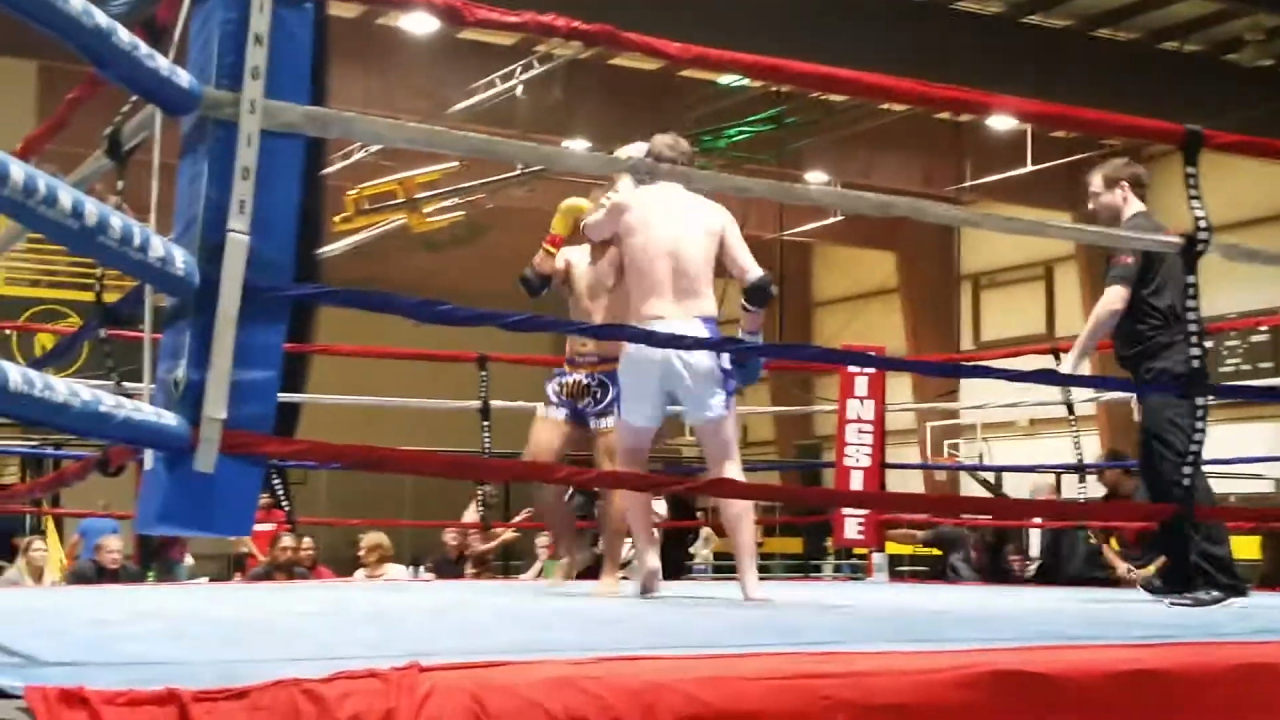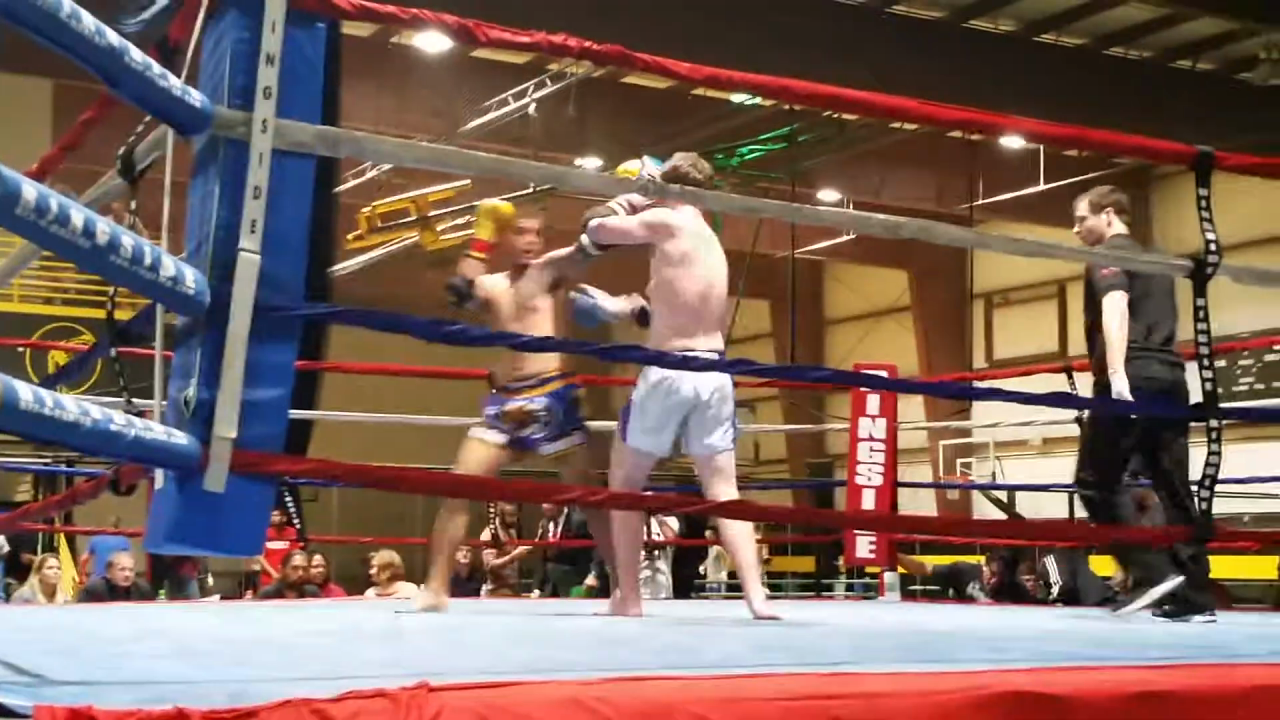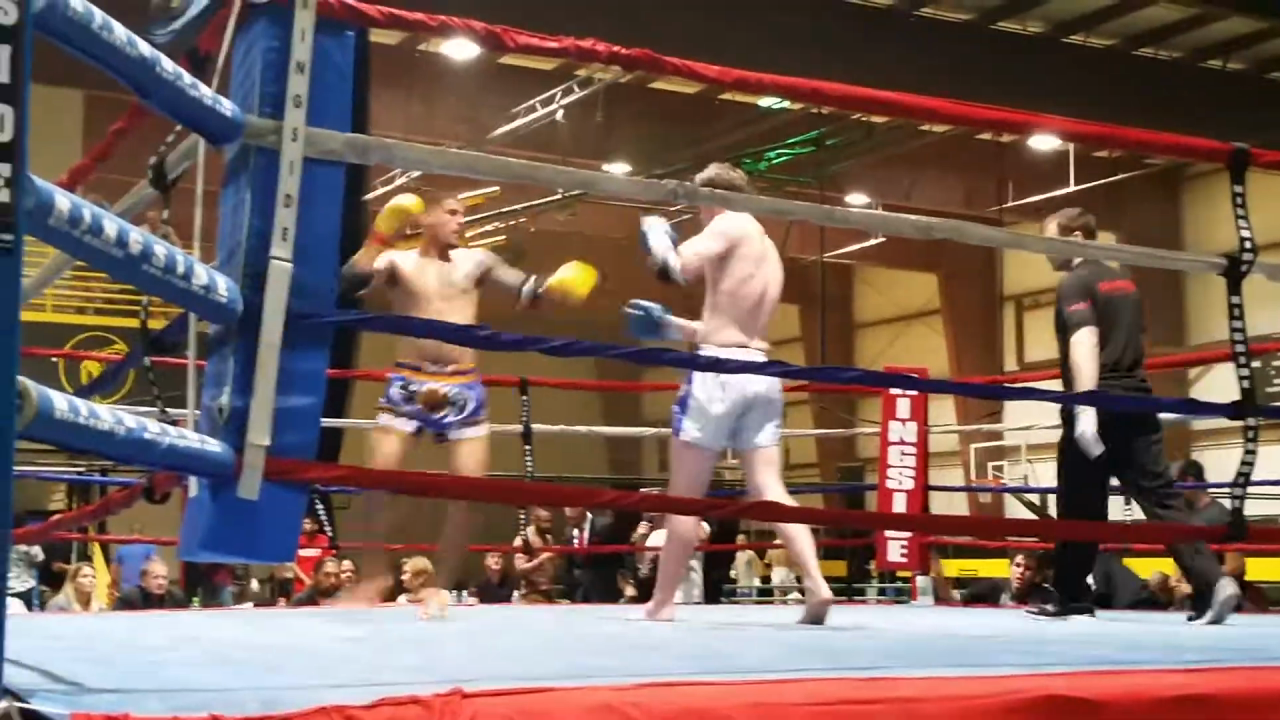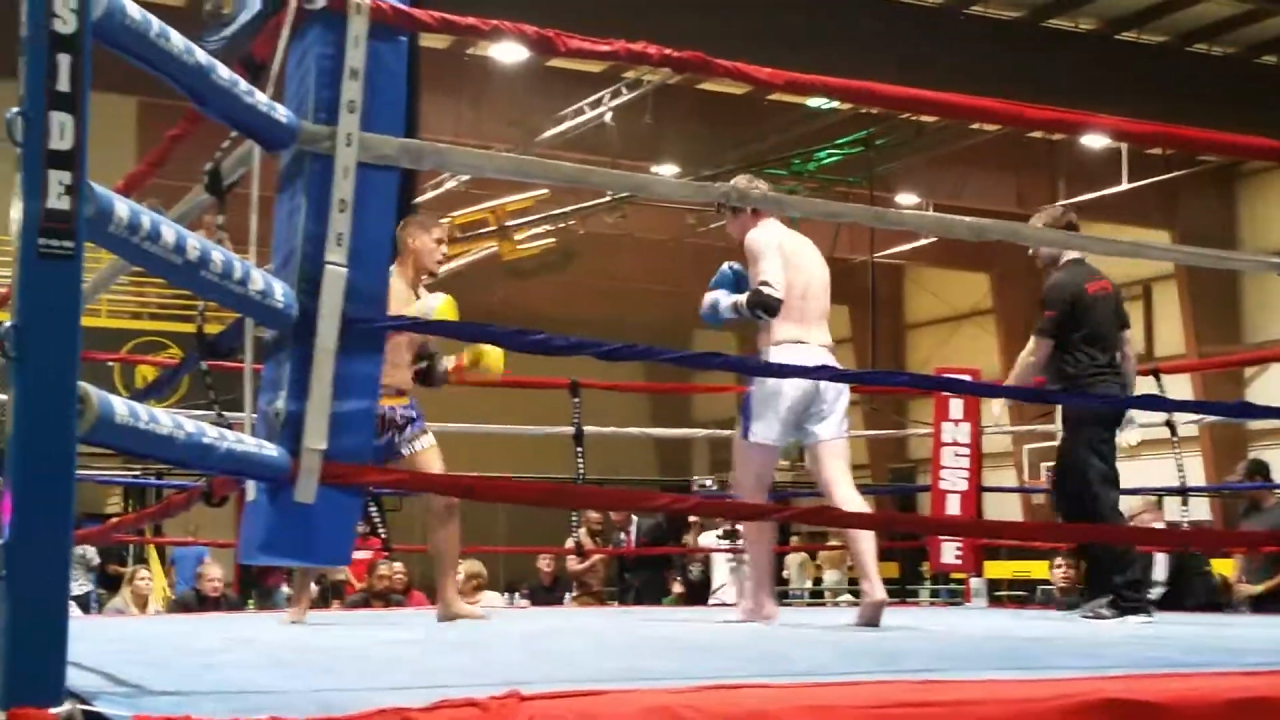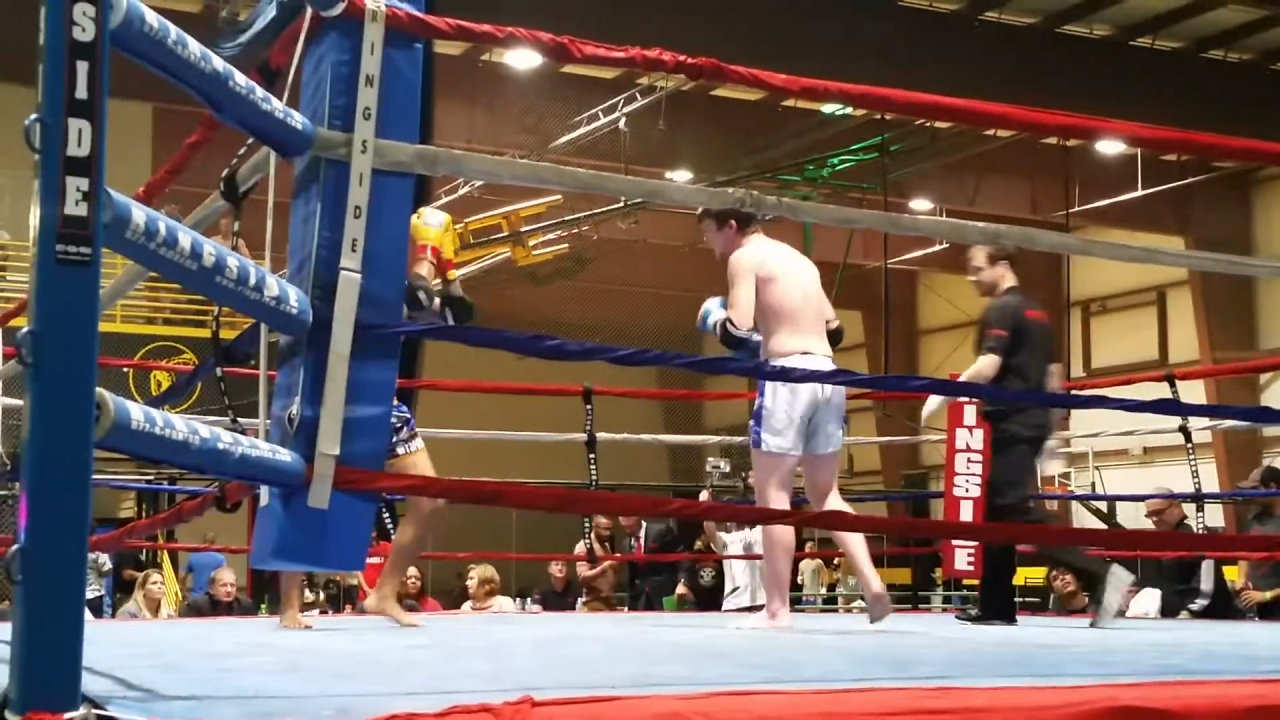
dt=0.3s
person 1, frame 1
left shoulder: (628, 202)
right shoulder: (715, 213)
left elbow: (591, 231)
right elbow: (759, 288)
left wrist: (626, 181)
left hip: (645, 345)
right hip: (700, 341)
left knee: (631, 457)
right knee: (726, 467)
left ankle: (647, 555)
right ankle: (749, 578)
person 1, frame 2
left shoulder: (667, 221)
right shoulder: (709, 241)
left elbow: (594, 232)
left wrist: (632, 201)
left hip: (666, 373)
right hip: (713, 376)
left knee: (624, 485)
right knee: (723, 495)
left ankle: (627, 598)
right ankle: (756, 595)
person 1, frame 3
left shoulder: (730, 225)
right shoulder: (767, 250)
left elbow: (675, 269)
left wrist: (655, 234)
right wrist: (669, 324)
left hip: (718, 369)
right hip: (761, 373)
left knee: (685, 492)
right knee: (769, 490)
left ankle: (662, 601)
right ankle: (817, 586)
person 1, frame 4
left shoulder: (760, 236)
right shoulder: (808, 248)
left elbow: (769, 300)
left wrist: (726, 303)
right wrist: (745, 287)
left hip: (782, 366)
right hip: (825, 367)
left knee: (752, 487)
right knee: (839, 486)
left ankle: (762, 598)
right ankle: (872, 586)
person 1, frame 5
left shoulder: (745, 257)
right shoulder: (799, 261)
left elbow: (736, 335)
right elbow: (834, 330)
left wrist: (714, 315)
left hip: (786, 377)
right hip: (827, 375)
left knee: (773, 496)
right knee: (824, 496)
left ankle: (776, 609)
right ankle: (870, 581)
person 2, frame 1
left shoulder: (1129, 235)
right shoulder: (1161, 234)
left elbow: (1115, 301)
left wrist: (1074, 355)
left hip: (1163, 368)
right hip: (1176, 365)
left knee: (1176, 471)
right knee: (1163, 471)
left ankle: (1220, 577)
right ankle: (1183, 573)
person 2, frame 2
left shoulder: (1106, 255)
left elbow: (1115, 306)
left wrist: (1116, 373)
left hip: (1132, 381)
right hip: (1170, 380)
left knee: (1096, 481)
right knee: (1174, 488)
left ankle: (1151, 572)
right ankle: (1194, 596)
person 2, frame 3
left shoulder: (1073, 284)
right shoulder: (1125, 282)
left elbow: (1084, 343)
left wrist: (1084, 407)
left hip: (1100, 407)
right hip: (1138, 402)
left knee: (1076, 502)
right knee: (1160, 497)
left ankle: (1070, 598)
right ankle: (1211, 579)
person 2, frame 4
left shoulder: (1060, 285)
right shoulder: (1103, 282)
left elbow: (1038, 352)
right elbow: (1127, 346)
left wrist: (1003, 395)
right wrist: (1126, 395)
left hip: (1086, 400)
right hip: (1111, 396)
left knee: (1097, 498)
right knee: (1066, 494)
left ankle: (1130, 599)
person 2, frame 5
left shoulder: (1001, 310)
right shoulder: (1036, 312)
left elbow: (988, 368)
right elbow: (1053, 376)
left wrist: (941, 397)
right wrist: (1051, 427)
left hip: (1013, 424)
right hip: (1034, 422)
left knee: (1018, 514)
right knee: (999, 512)
left ankle: (1103, 575)
right ankle: (995, 604)
person 3, frame 1
right shoulder: (572, 258)
right elbow: (532, 284)
right wrist: (558, 232)
left hip: (614, 374)
right hip: (571, 374)
left knee: (610, 473)
right knee: (535, 462)
left ankle: (611, 570)
right ankle: (567, 552)
person 3, frame 2
left shoulder: (549, 269)
right shoulder: (489, 285)
right elbow: (458, 295)
right wrist: (482, 239)
left hip: (550, 398)
right hip: (504, 402)
right ankle: (437, 587)
person 3, frame 3
left shoulder: (475, 262)
right shoulder: (398, 262)
left elbow: (527, 291)
right elbow: (352, 285)
left wrist: (561, 285)
right wrist: (382, 234)
left hip: (469, 387)
right hip: (410, 385)
right knee: (380, 475)
left ankle: (440, 587)
person 3, frame 4
left shoulder: (429, 301)
left wrist: (467, 361)
right wrist: (393, 326)
left hip: (401, 410)
left knee: (447, 499)
left ankle: (449, 599)
right ankle: (299, 602)
person 3, frame 5
left shoulder: (405, 292)
left elbow: (460, 315)
right elbow: (415, 292)
left wrist: (446, 263)
right wrist: (428, 249)
left hip: (386, 405)
left knee: (428, 503)
left ankle: (384, 596)
right ankle: (289, 608)
